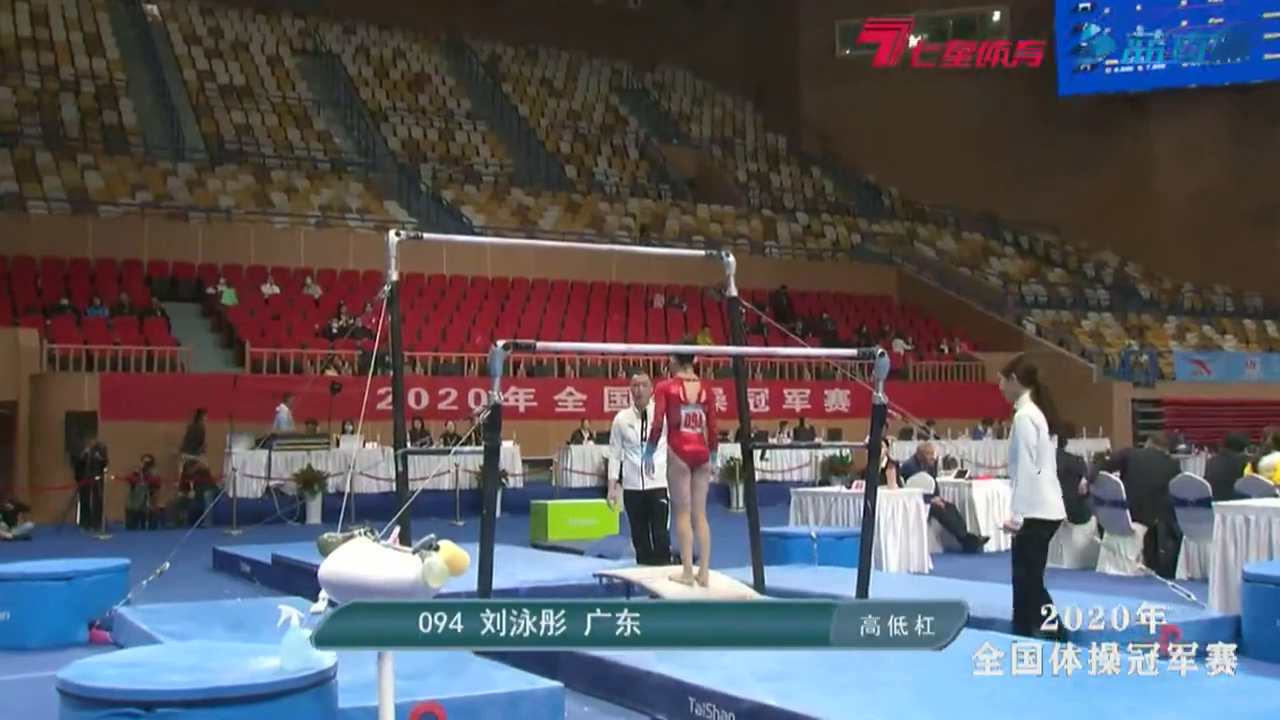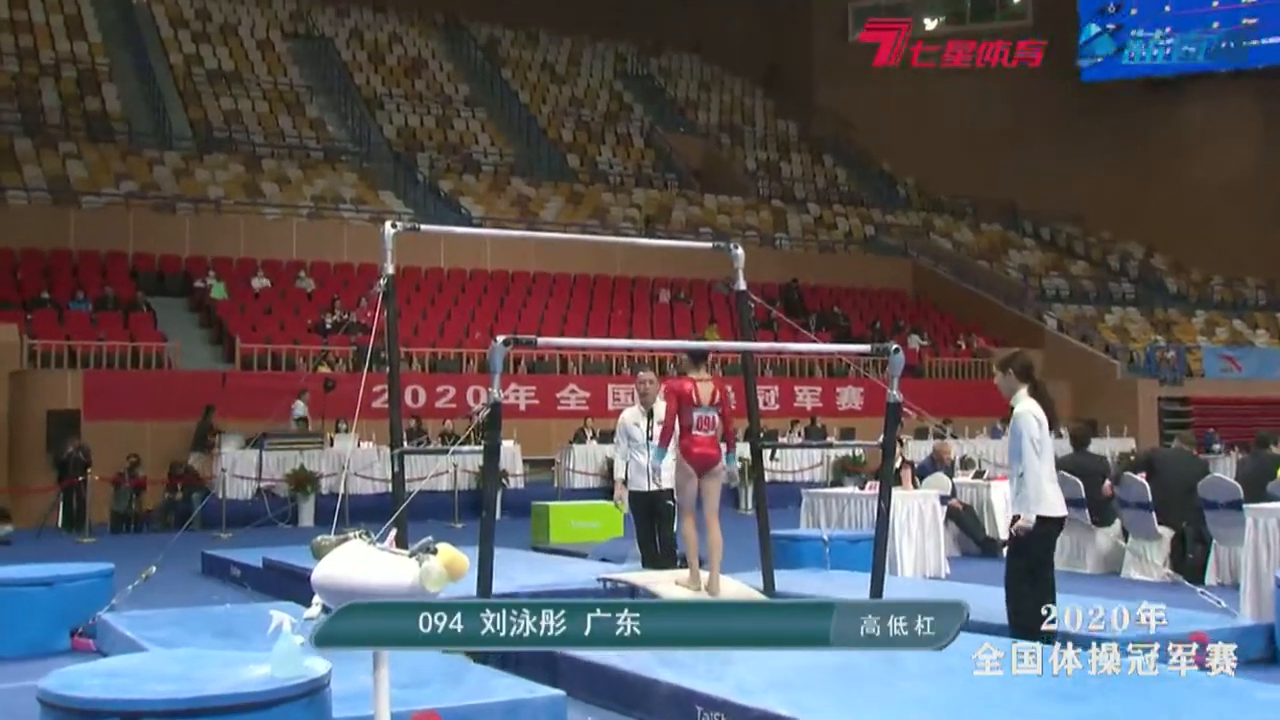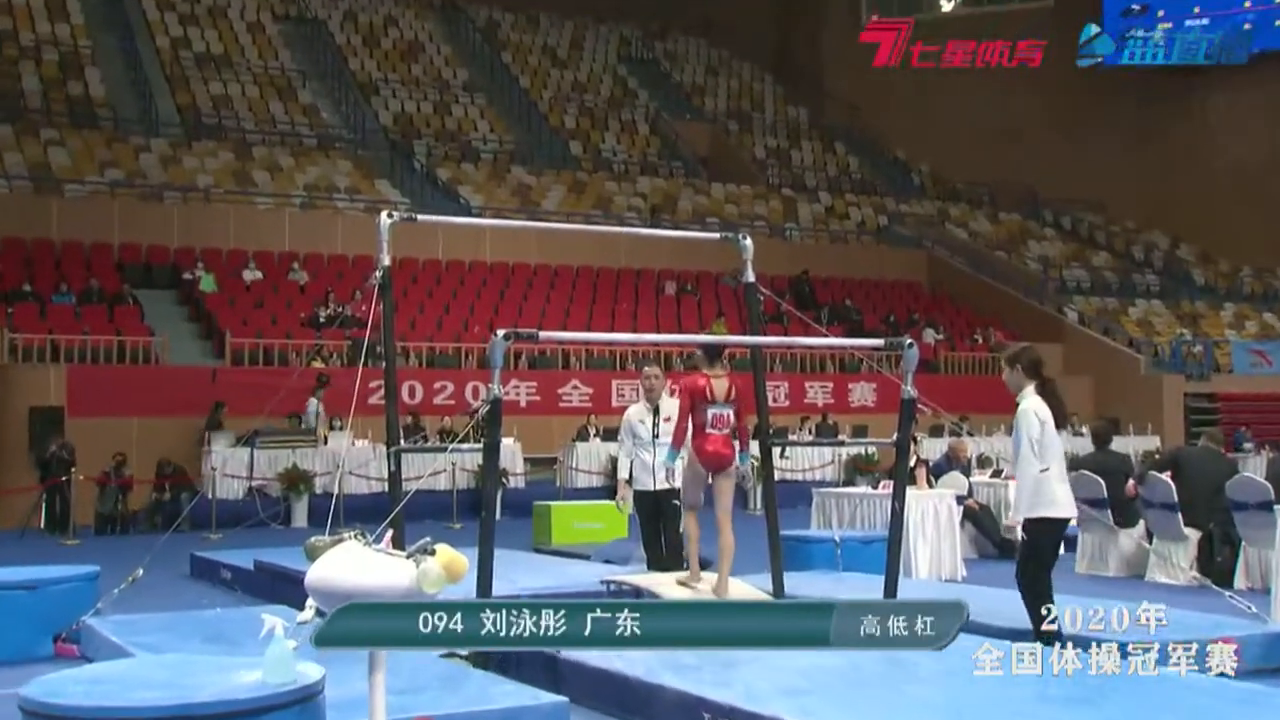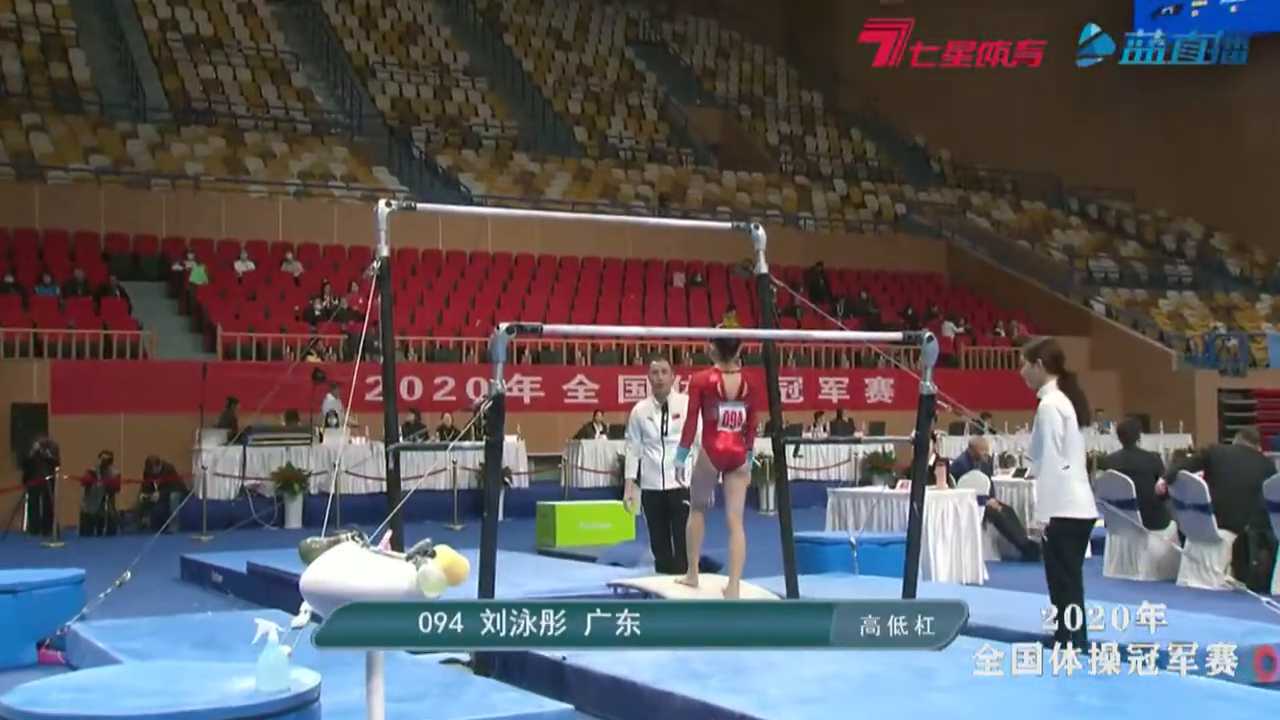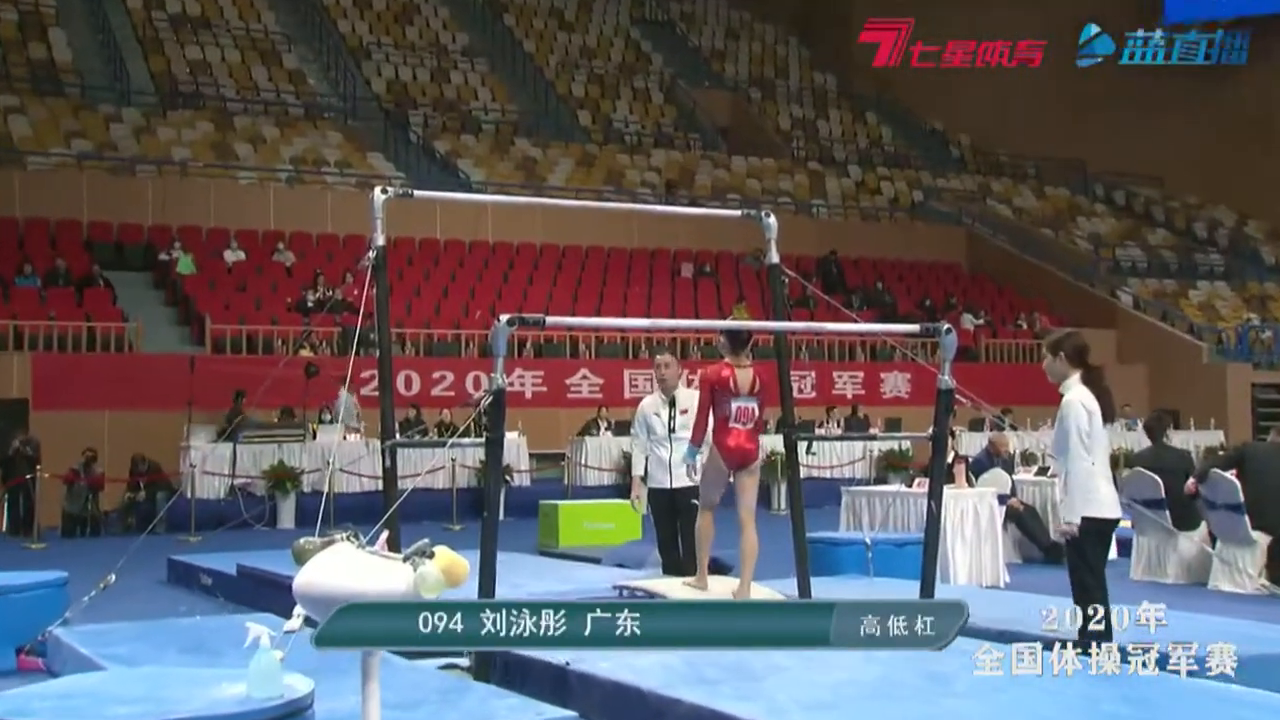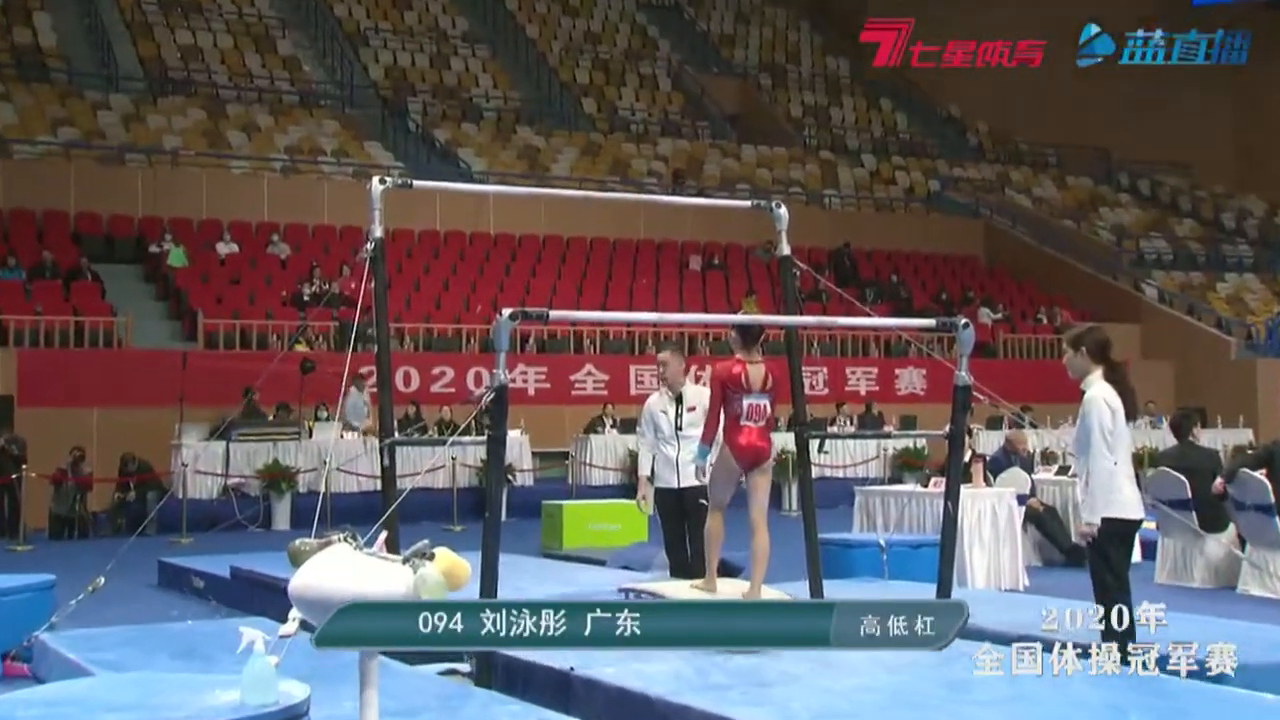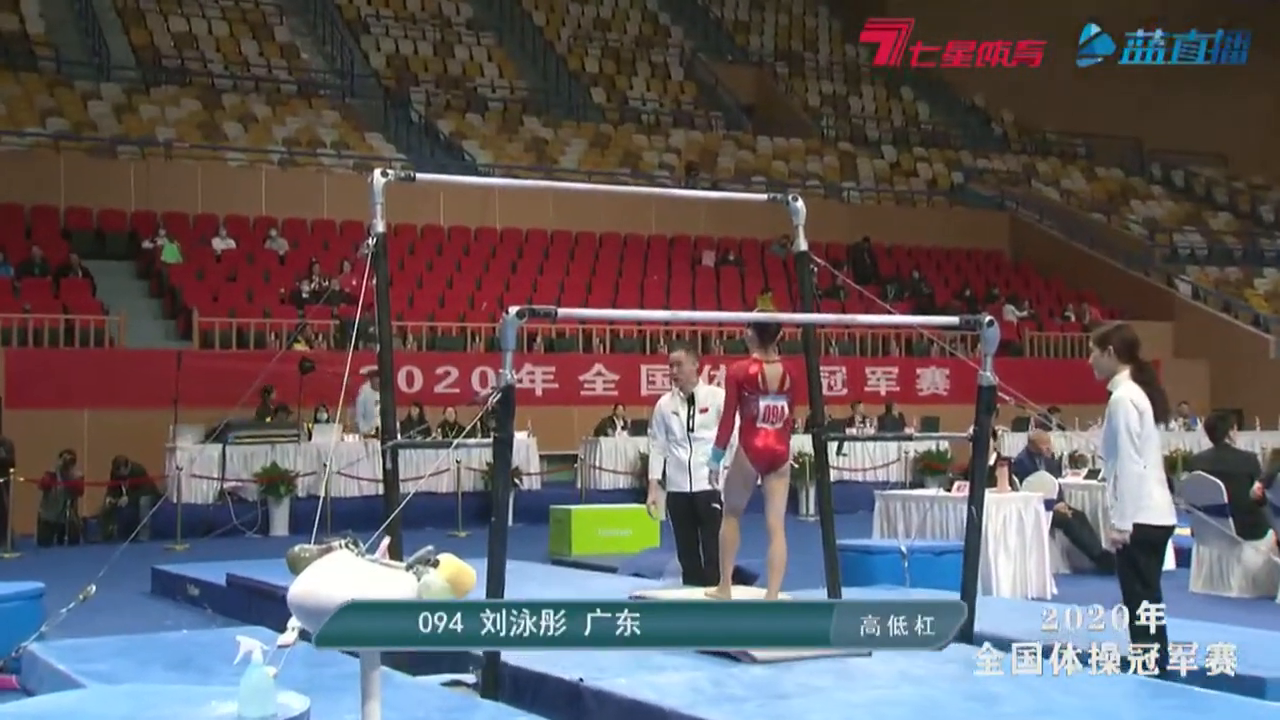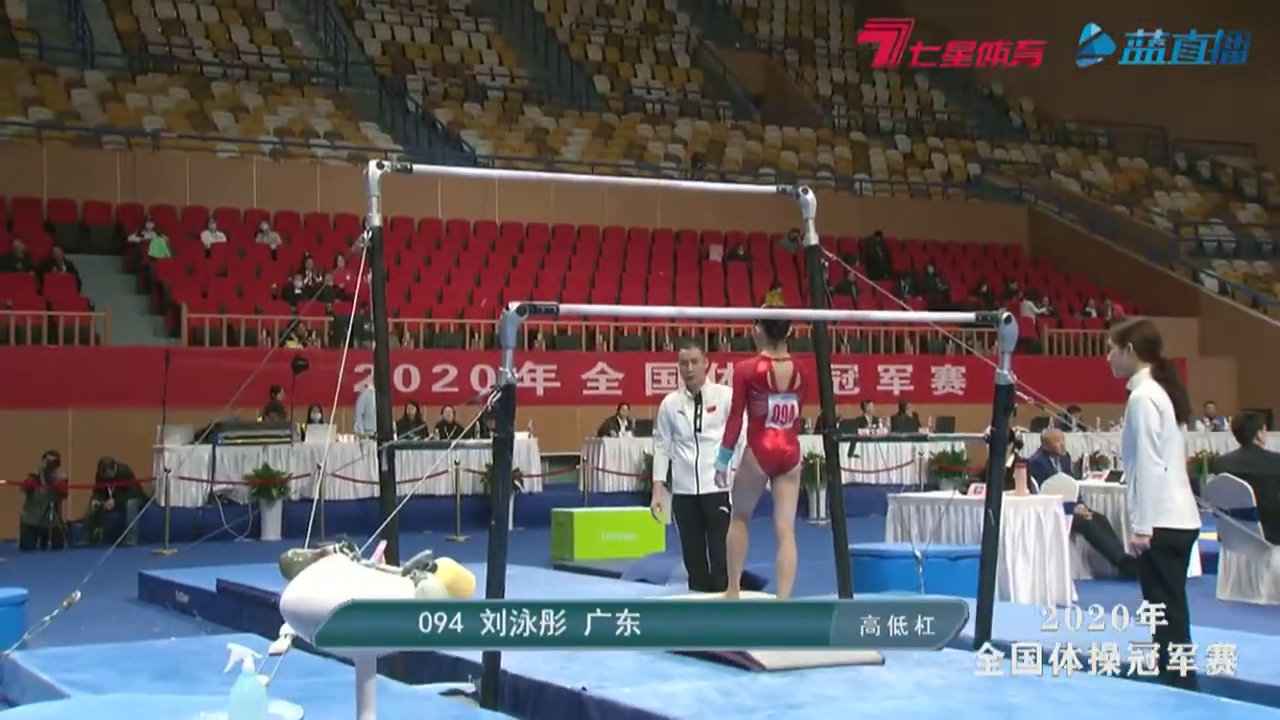
dt=0.3s
person 1, frame 1
left shoulder: (1024, 416)
right shoulder: (1038, 412)
left elbow: (1026, 470)
left wrist: (1016, 515)
left hip: (1034, 510)
right hip: (1045, 508)
left knee: (1029, 580)
right knee: (1026, 576)
person 1, frame 2
left shoulder: (1024, 412)
right shoulder: (1034, 407)
left elbow: (1031, 467)
left wrist: (1027, 515)
left hip: (1036, 510)
right hip: (1047, 508)
left knee: (1018, 579)
right knee: (1037, 580)
person 1, frame 3
left shoulder: (1028, 408)
right shoulder: (1044, 404)
left elbow: (1029, 465)
left wrist: (1017, 512)
left hip: (1043, 507)
right hip: (1056, 504)
left knee: (1035, 582)
right knee: (1034, 579)
right ankle: (1047, 646)
person 1, frame 4
left shoulder: (1050, 404)
right shoulder: (1066, 400)
left elbow: (1052, 464)
left wrist: (1041, 514)
left hip: (1063, 509)
right hip: (1078, 507)
left knee: (1064, 589)
right knee: (1066, 587)
right ankle: (1073, 650)
person 1, frame 5
left shoulder: (1073, 400)
right shoulder: (1089, 395)
left elbow: (1077, 462)
left wrist: (1070, 516)
left hip: (1087, 510)
right hip: (1100, 507)
left knee: (1088, 592)
right knee: (1092, 589)
person 1, frame 6
left shoulder: (1095, 396)
right shoulder: (1110, 391)
left elbow: (1100, 462)
left wrist: (1090, 516)
left hip: (1109, 510)
right hip: (1123, 507)
left knee: (1111, 596)
right knee: (1115, 594)
right ankle: (1123, 663)
person 1, frame 7
left shoulder: (1123, 397)
right shoulder: (1140, 392)
left elbow: (1128, 465)
left wrist: (1120, 522)
left hip: (1139, 515)
right hip: (1154, 512)
left knee: (1141, 607)
right knee: (1145, 604)
right ankle: (1155, 675)
person 1, frame 8
left shoulder: (1142, 397)
right shoulder: (1160, 391)
left elbow: (1149, 467)
left wrist: (1141, 526)
left hip: (1162, 520)
right hip: (1178, 517)
left knee: (1165, 614)
right knee: (1170, 611)
left ankle: (1177, 689)
right ankle: (1179, 686)
person 2, frame 1
left shoulder: (665, 388)
right shoulder: (705, 390)
left elbow: (658, 424)
right elbow: (712, 427)
left wrist: (649, 454)
right wrist: (713, 457)
left hip: (679, 451)
right hip: (701, 452)
left knee: (683, 513)
right knee: (700, 514)
person 2, frame 2
left shoulder: (677, 387)
right shoulder: (719, 389)
left elbow: (669, 425)
right elbow: (728, 427)
left wrist: (658, 457)
right wrist: (731, 459)
left hip: (689, 454)
right hip: (713, 455)
left knee: (687, 516)
right knee: (712, 519)
left ankle: (694, 577)
right ankle: (714, 579)
person 2, frame 3
left shoulder: (690, 384)
right shoulder: (735, 386)
left elbow: (682, 424)
right elbow: (742, 426)
left wrist: (671, 458)
right wrist: (744, 460)
left hip: (701, 453)
right hip: (727, 455)
left knee: (690, 510)
right knee: (724, 521)
left ankle: (694, 572)
right ankle: (722, 583)
person 2, frame 4
left shoulder: (701, 380)
right shoulder: (747, 384)
left elbow: (692, 422)
right elbow: (751, 426)
left wrist: (681, 457)
right wrist: (748, 456)
left hip: (712, 451)
right hip: (738, 453)
left knee: (697, 509)
right knee: (735, 522)
left ankle: (692, 575)
right ankle: (733, 586)
person 2, frame 5
left shoulder: (712, 374)
right shoulder: (759, 377)
left elbow: (703, 417)
right elbow: (759, 420)
left wrist: (691, 453)
left hip: (724, 447)
right hip: (750, 449)
left knee: (706, 508)
right knee: (748, 520)
left ankle: (702, 575)
right ankle: (744, 586)
person 2, frame 6
left shoulder: (723, 371)
right shoulder: (771, 374)
left elbow: (714, 416)
right elbow: (770, 417)
left wrist: (702, 453)
left hip: (735, 446)
right hip: (763, 448)
left knee: (716, 509)
right knee: (759, 521)
left ankle: (710, 579)
right ankle: (755, 590)
person 2, frame 7
left shoulder: (739, 371)
right shoulder: (788, 373)
left elbow: (729, 417)
right elbow: (788, 419)
left wrist: (716, 458)
left hip: (751, 449)
right hip: (780, 451)
left knee: (731, 515)
right knee: (776, 526)
left ankle: (724, 586)
right ankle: (772, 596)
person 2, frame 8
left shoulder: (746, 369)
right shoulder: (799, 372)
left elbow: (736, 417)
right elbow: (797, 418)
left wrist: (723, 458)
left hip: (759, 450)
right hip: (789, 452)
left knee: (739, 518)
right knee: (785, 530)
left ankle: (733, 591)
right ankle: (782, 600)
person 3, frame 1
right shoulder: (621, 418)
right elbow: (615, 453)
right wrist: (612, 485)
left hip: (658, 483)
right hip: (632, 485)
left knee: (660, 534)
right knee: (639, 535)
person 3, frame 2
right shoulder: (627, 417)
right elbow: (620, 452)
right wrist: (618, 485)
left hip: (665, 484)
right hip: (637, 486)
left knee: (667, 536)
right knee: (644, 537)
person 3, frame 3
left shoulder: (678, 408)
right shoulder: (632, 413)
right elbow: (625, 450)
right wrist: (621, 485)
left hip: (671, 484)
right hip: (643, 486)
left knee: (673, 538)
right knee: (650, 539)
person 3, frame 4
left shoulder: (687, 404)
right shoulder: (640, 410)
right elbow: (632, 448)
right wrist: (629, 485)
left hip: (681, 483)
right hip: (651, 485)
left knee: (683, 539)
right knee: (658, 541)
person 3, frame 5
left shoulder: (696, 399)
right shoulder: (646, 405)
right elbow: (639, 445)
right wrist: (636, 483)
left hip: (689, 481)
right hip: (658, 484)
left knee: (691, 541)
right knee: (666, 542)
person 3, frame 6
left shoulder: (704, 396)
right shoulder: (653, 403)
right elbow: (646, 444)
right wrist: (642, 483)
left hip: (698, 481)
right hip: (665, 483)
left knee: (700, 542)
right knee: (673, 543)
person 3, frame 7
left shoulder: (718, 397)
right shoulder: (664, 404)
right elbow: (657, 446)
right wrist: (652, 487)
left hip: (710, 485)
right hip: (677, 487)
left knee: (714, 549)
right knee: (686, 550)
person 3, frame 8
left shoulder: (726, 396)
right shoulder: (670, 403)
right elbow: (662, 447)
right wrist: (657, 489)
left hip: (718, 487)
right hip: (684, 490)
left knee: (721, 553)
right knee: (692, 554)
